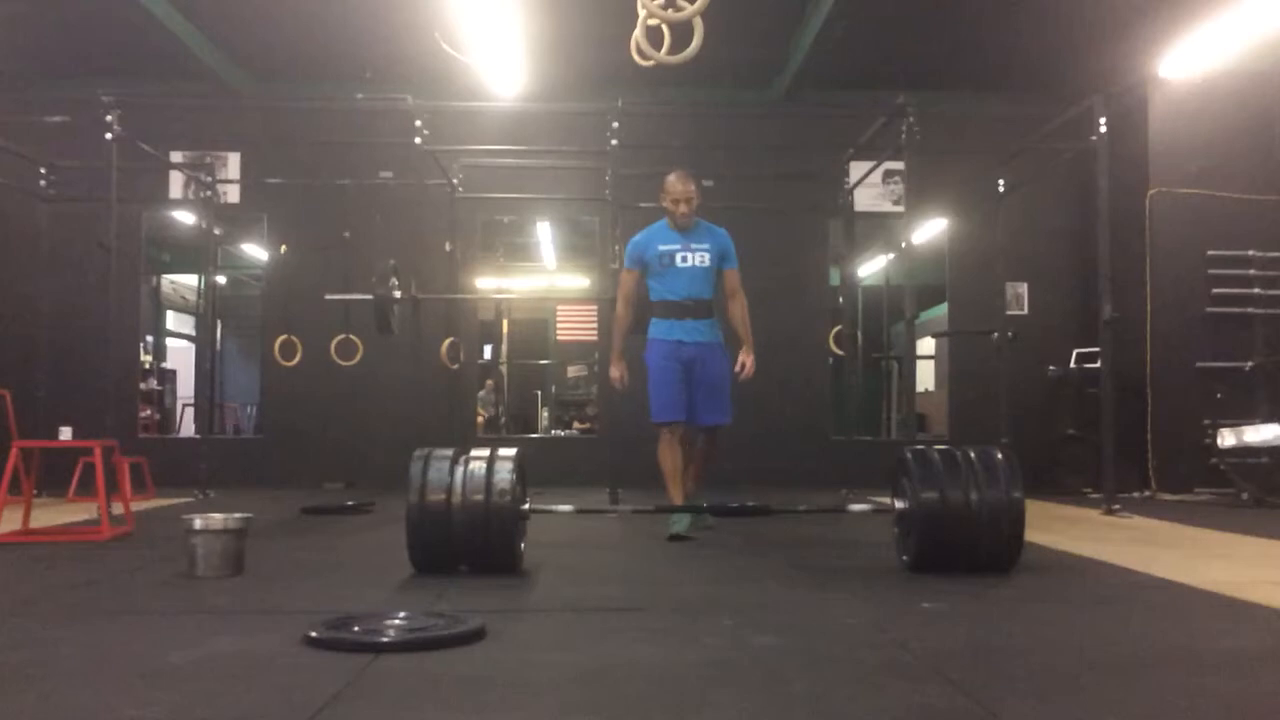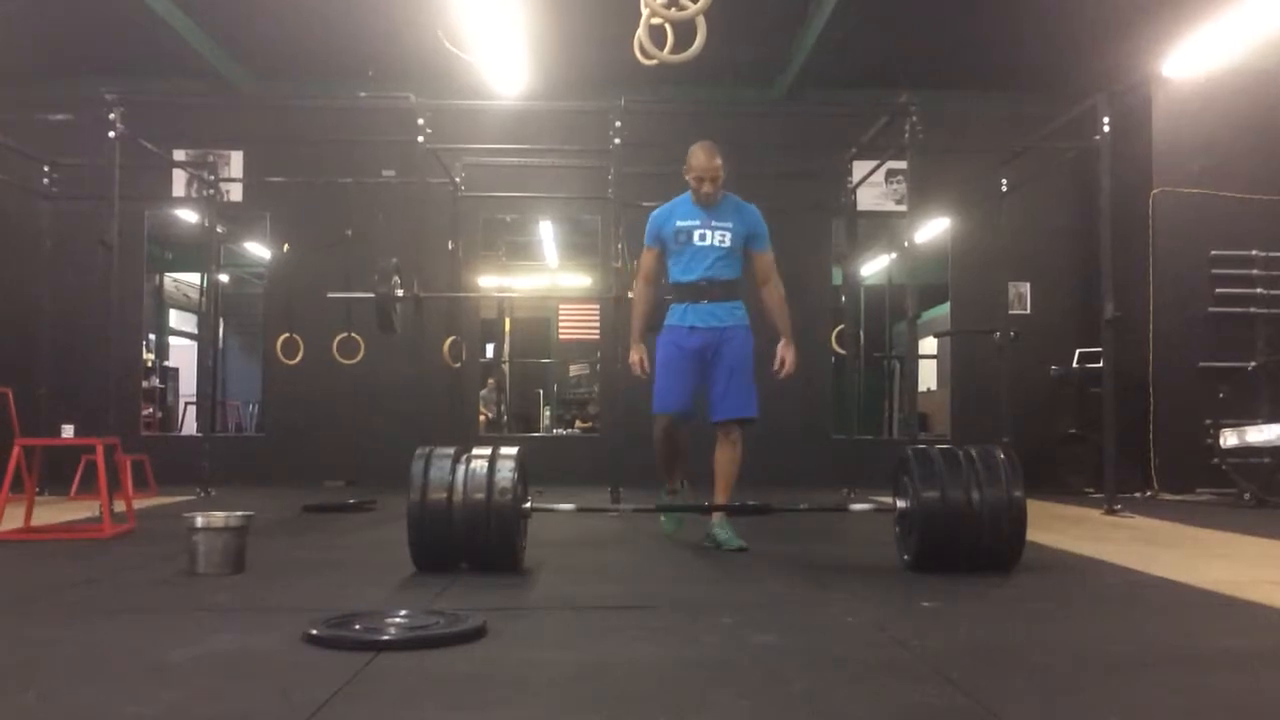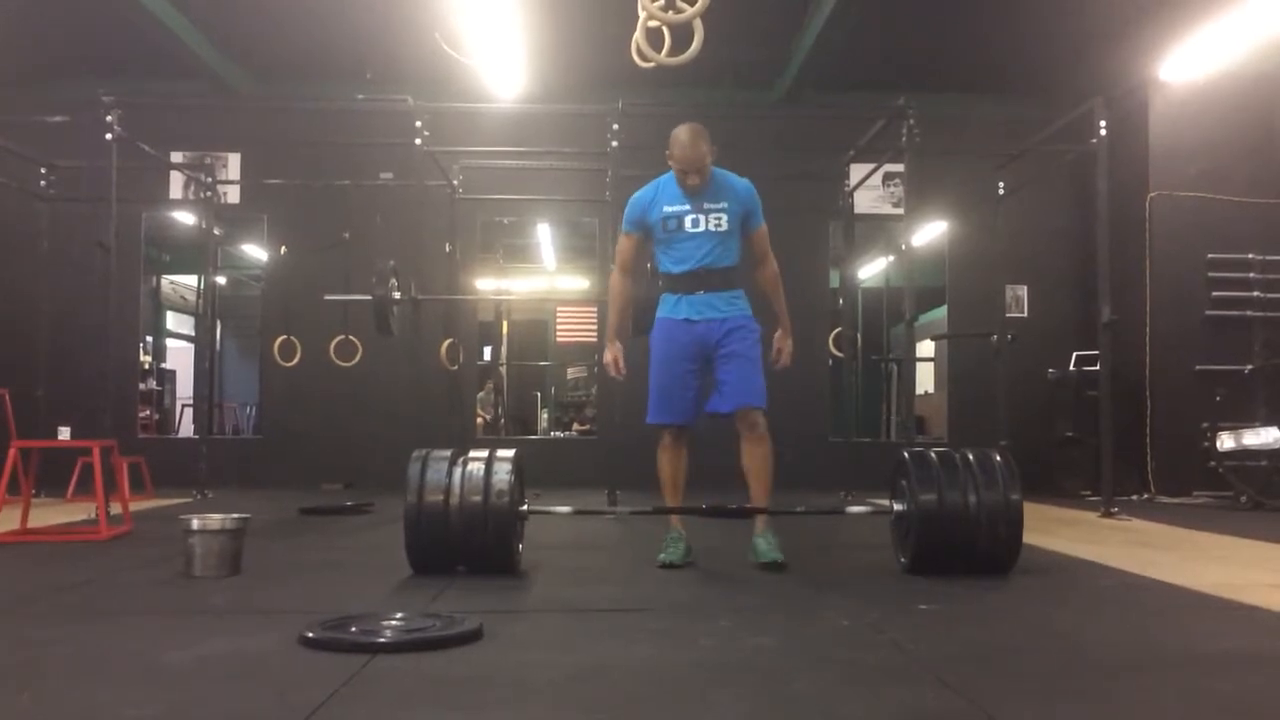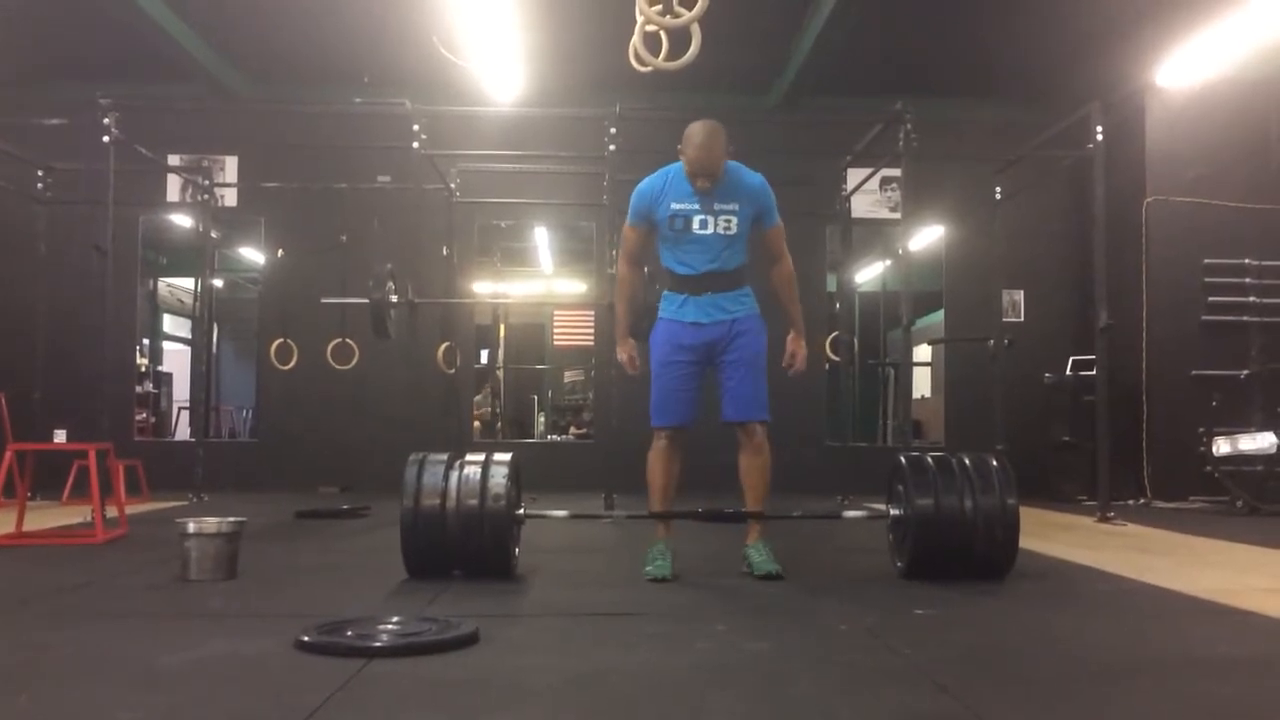
dt=0.7s
person 1, frame 1
left shoulder: (719, 239)
right shoulder: (643, 243)
left elbow: (735, 296)
right elbow: (625, 302)
left wrist: (747, 346)
right wrist: (617, 356)
left hip: (708, 340)
right hip: (664, 340)
left knee: (708, 427)
right knee: (670, 427)
left ankle: (690, 488)
right ankle: (678, 509)
person 1, frame 2
left shoulder: (747, 216)
right shoulder: (663, 218)
left elbow: (768, 280)
right elbow: (645, 282)
left wrist: (786, 337)
right wrist: (635, 340)
left hip: (731, 326)
right hip: (680, 325)
left knee: (730, 424)
right knee: (668, 417)
left ankle: (718, 519)
right ankle: (673, 486)
person 1, frame 3
left shoulder: (741, 193)
right shoulder: (645, 201)
left elbow: (764, 262)
right elbow: (622, 271)
left wrist: (784, 326)
right wrist: (611, 338)
left hip: (732, 316)
right hip: (675, 320)
left knee: (751, 418)
right knee: (672, 429)
left ankle: (762, 527)
right ankle: (676, 532)
person 1, frame 4
left shoulder: (754, 189)
right shoulder: (651, 191)
left elbow: (779, 260)
right elbow: (630, 263)
left wrist: (798, 331)
right wrist: (623, 335)
left hip: (738, 318)
right hip: (677, 320)
left knee: (752, 428)
right knee: (667, 432)
left ankle: (754, 541)
right ankle: (661, 543)
